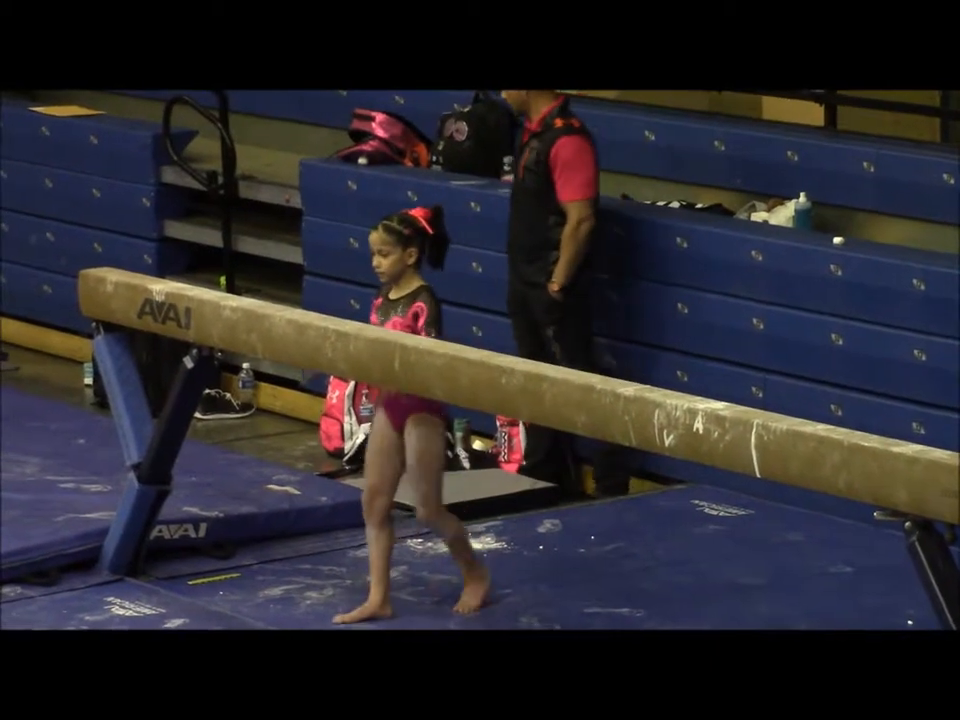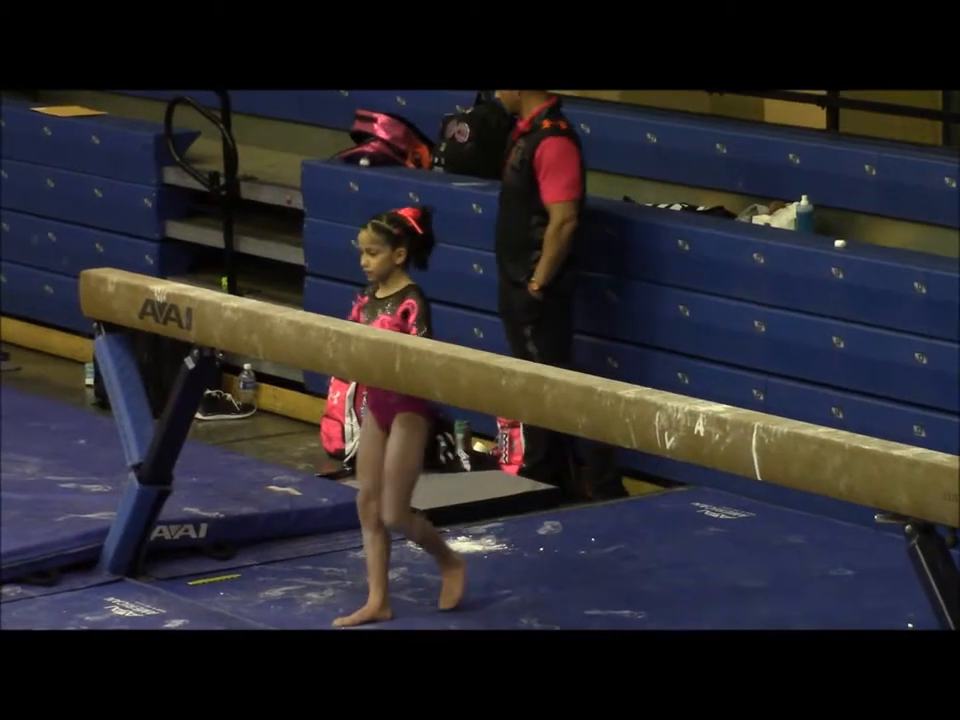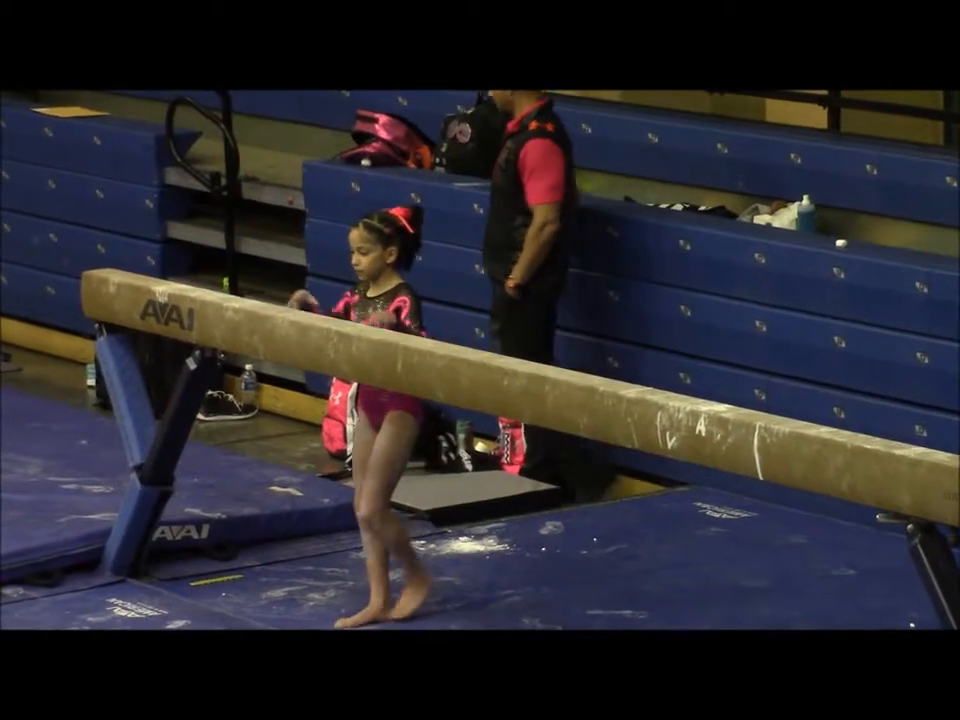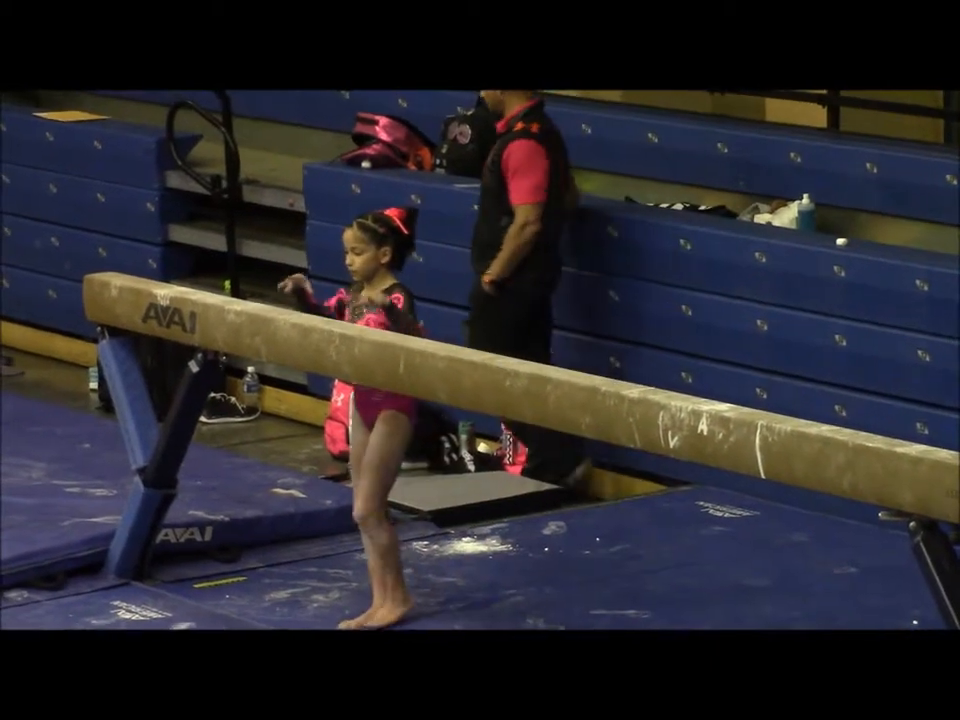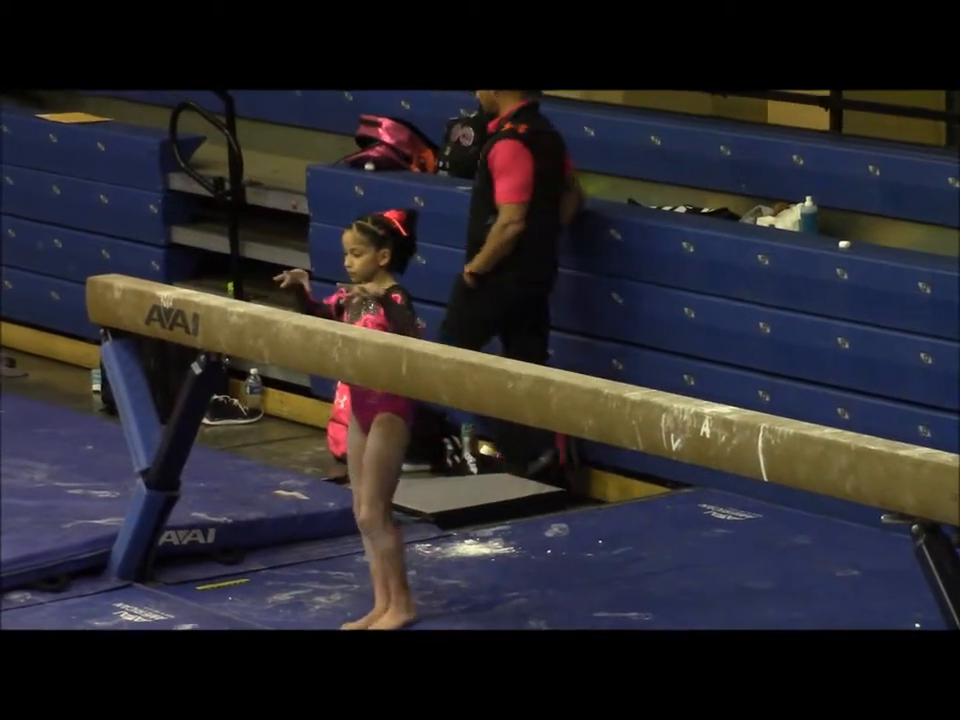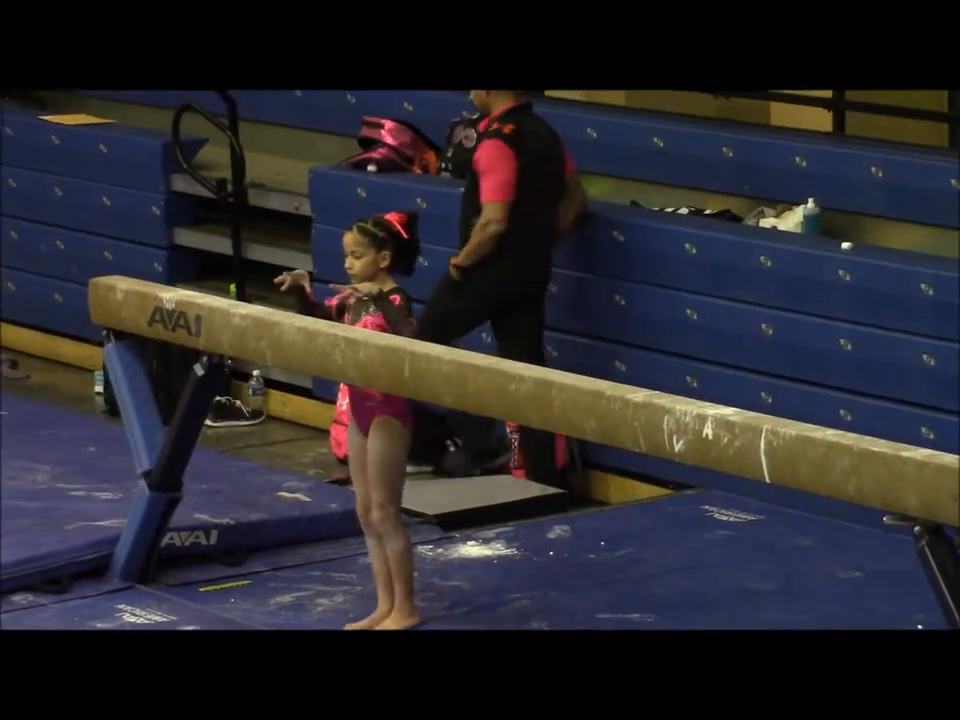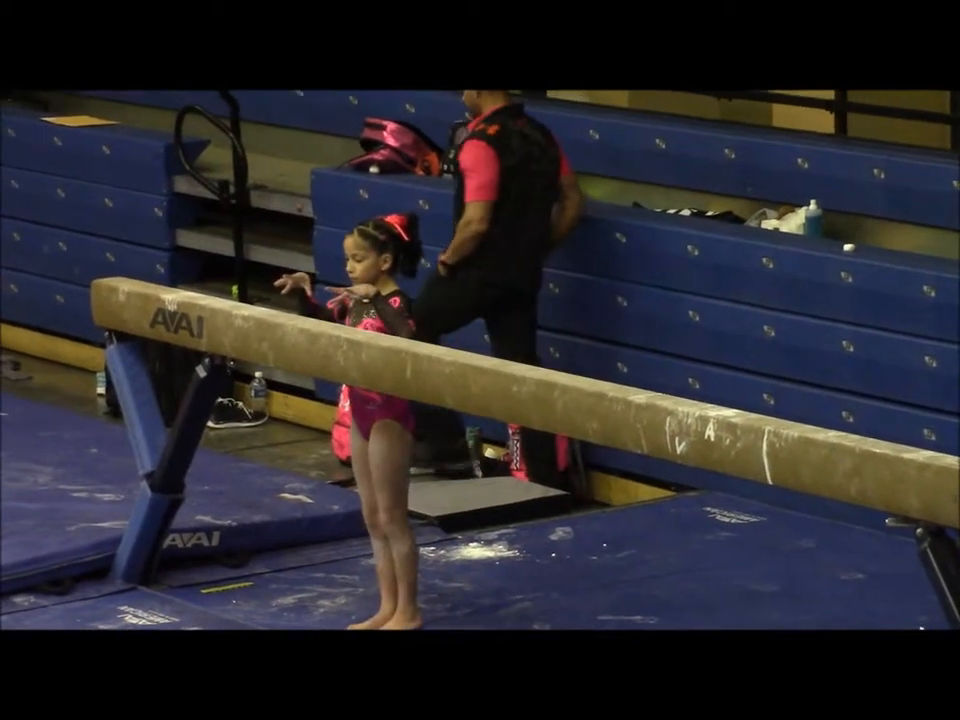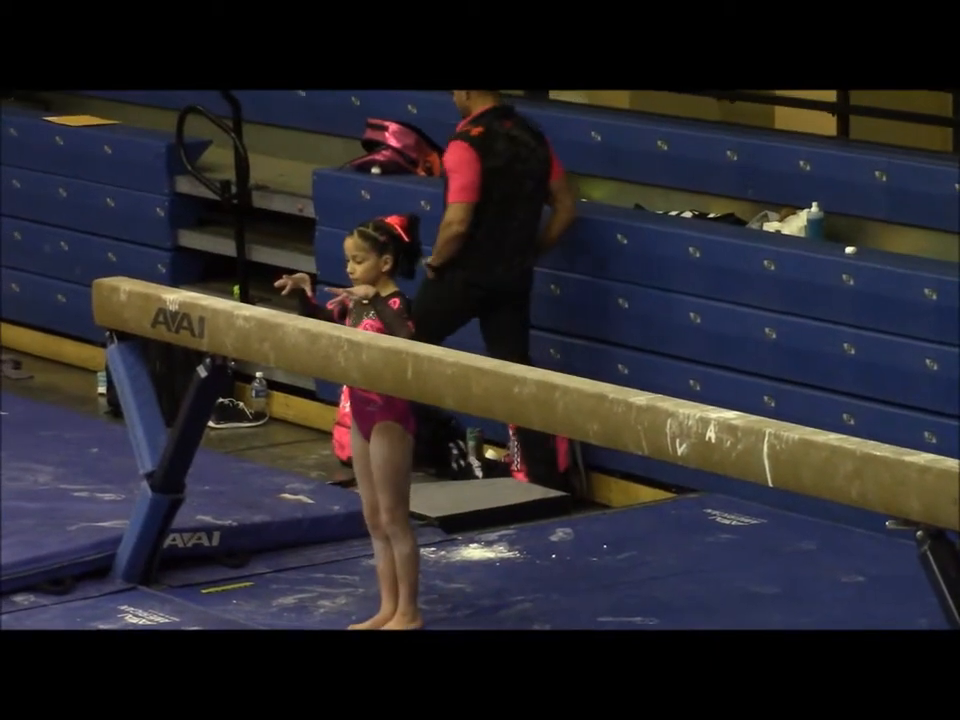
dt=0.1s
person 1, frame 1
left shoulder: (423, 301)
right shoulder: (383, 296)
left hip: (421, 409)
right hip: (388, 407)
left knee: (428, 509)
right knee: (373, 502)
left ankle: (474, 574)
right ankle: (378, 598)
person 1, frame 2
left shoulder: (412, 300)
right shoulder: (368, 296)
left hip: (407, 408)
right hip: (375, 406)
left knee: (394, 513)
right knee: (367, 505)
left ankle: (451, 564)
right ankle: (377, 600)
person 1, frame 3
left shoulder: (402, 298)
right shoulder: (360, 293)
left wrist: (392, 325)
right wrist: (310, 306)
left hip: (399, 408)
right hip: (368, 405)
left knee: (372, 509)
right knee: (364, 510)
left ankle: (416, 577)
right ankle: (378, 601)
person 1, frame 4
left shoulder: (396, 297)
right shoulder: (353, 293)
left elbow: (417, 339)
right elbow: (320, 319)
left wrist: (385, 310)
right wrist: (303, 293)
left hip: (392, 408)
right hip: (363, 405)
left knee: (365, 509)
right knee: (366, 509)
left ankle: (398, 594)
right ankle: (379, 601)
person 1, frame 5
left shoulder: (394, 297)
right shoulder: (352, 294)
left elbow: (414, 336)
right elbow: (318, 316)
left wrist: (383, 298)
right wrist: (301, 288)
left hip: (388, 410)
right hip: (360, 408)
left knee: (373, 513)
right knee: (364, 515)
left ankle: (401, 603)
right ankle: (382, 604)
person 1, frame 6
left shoulder: (393, 299)
right shoulder: (352, 296)
left elbow: (410, 336)
right elbow: (318, 317)
left wrist: (380, 297)
right wrist: (301, 289)
left hip: (387, 413)
right hip: (360, 410)
left knee: (385, 516)
right knee: (368, 516)
left ankle: (405, 608)
right ankle: (384, 606)
person 1, frame 7
left shoulder: (394, 303)
right shoulder: (354, 299)
left elbow: (408, 339)
right elbow: (319, 319)
left wrist: (376, 298)
right wrist: (303, 291)
left hip: (389, 416)
right hip: (361, 414)
left knee: (392, 518)
right knee: (372, 518)
left ankle: (408, 611)
right ankle: (387, 608)
person 1, frame 8
left shoulder: (394, 303)
right shoulder: (354, 301)
left elbow: (407, 340)
right elbow: (319, 319)
left wrist: (375, 299)
right wrist: (303, 292)
left hip: (390, 417)
right hip: (362, 415)
left knee: (393, 519)
right knee: (373, 519)
left ankle: (408, 612)
right ankle: (387, 608)
person 2, frame 1
left shoulder: (565, 138)
right shoulder: (536, 130)
left elbow: (580, 220)
left wrist: (558, 282)
left hip: (551, 285)
right hip: (527, 277)
left ankle: (612, 488)
right ankle: (543, 473)
person 2, frame 2
left shoulder: (552, 139)
right shoulder: (530, 130)
left elbow: (564, 220)
left wrist: (539, 281)
left hip: (539, 284)
right hip: (518, 277)
left ankle: (605, 486)
right ankle: (542, 475)
person 2, frame 3
left shoulder: (537, 140)
right shoulder: (532, 130)
left elbow: (545, 222)
left wrist: (516, 276)
left hip: (526, 279)
right hip: (535, 276)
left ankle: (584, 478)
right ankle: (542, 471)
person 2, frame 4
left shoulder: (522, 141)
right shoulder: (535, 129)
left elbow: (527, 223)
right elbow: (569, 197)
left wrist: (494, 274)
left hip: (511, 278)
right hip: (532, 274)
left ankle: (562, 460)
right ankle: (545, 472)
person 2, frame 5
left shoulder: (510, 142)
right shoulder: (542, 130)
left elbow: (511, 222)
right elbow: (571, 197)
left wrist: (475, 267)
left hip: (501, 273)
right hip: (536, 271)
right knee: (529, 369)
left ankle: (522, 449)
right ankle: (542, 478)
person 2, frame 6
left shoulder: (496, 141)
right shoulder: (541, 131)
left elbow: (494, 222)
right elbow: (575, 199)
left wrist: (461, 261)
left hip: (489, 271)
right hip: (530, 271)
left knee: (425, 340)
right knee: (527, 370)
left ankle: (478, 445)
right ankle: (545, 475)
person 2, frame 7
left shoulder: (481, 142)
right shoulder: (540, 134)
left elbow: (475, 222)
right elbow: (573, 203)
left wrist: (448, 258)
left hip: (477, 272)
right hip: (523, 273)
left knee: (411, 341)
left ankle: (443, 439)
right ankle: (546, 478)
person 2, frame 8
left shoulder: (466, 144)
right shoulder: (532, 136)
left elbow: (457, 223)
right elbow: (565, 207)
left wrist: (435, 261)
left hip: (465, 273)
right hip: (513, 274)
right ankle: (545, 478)
